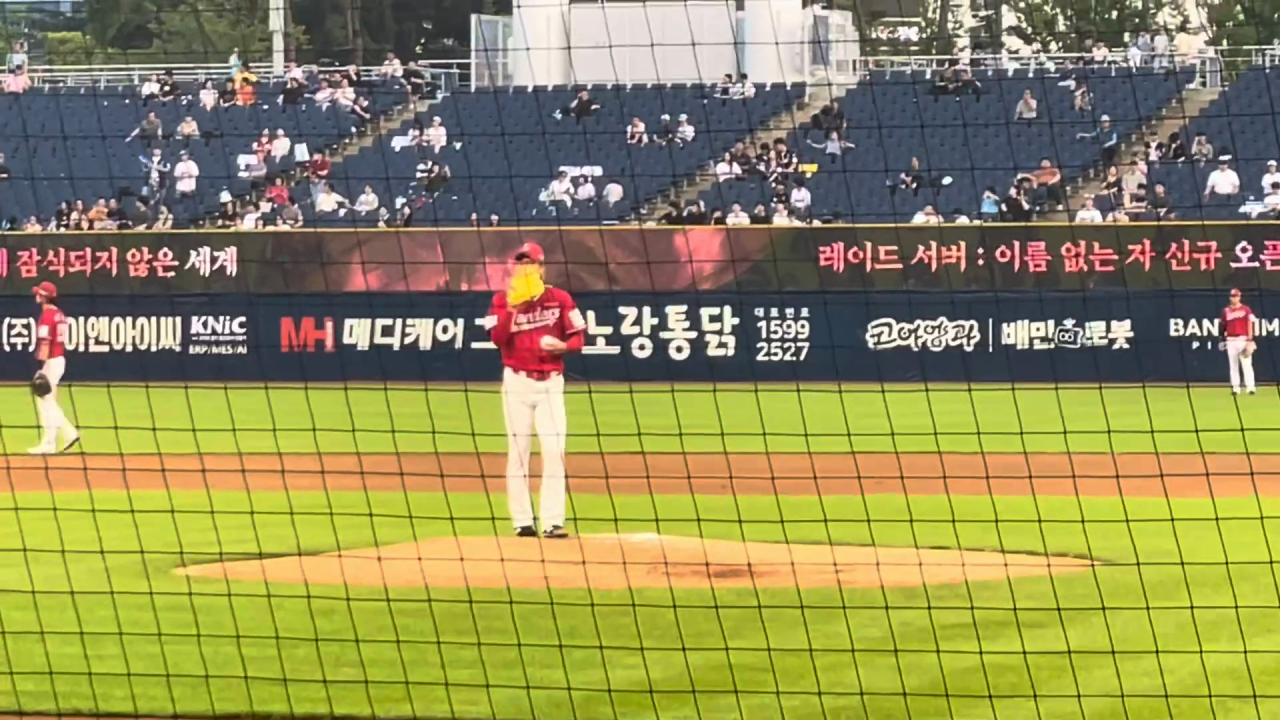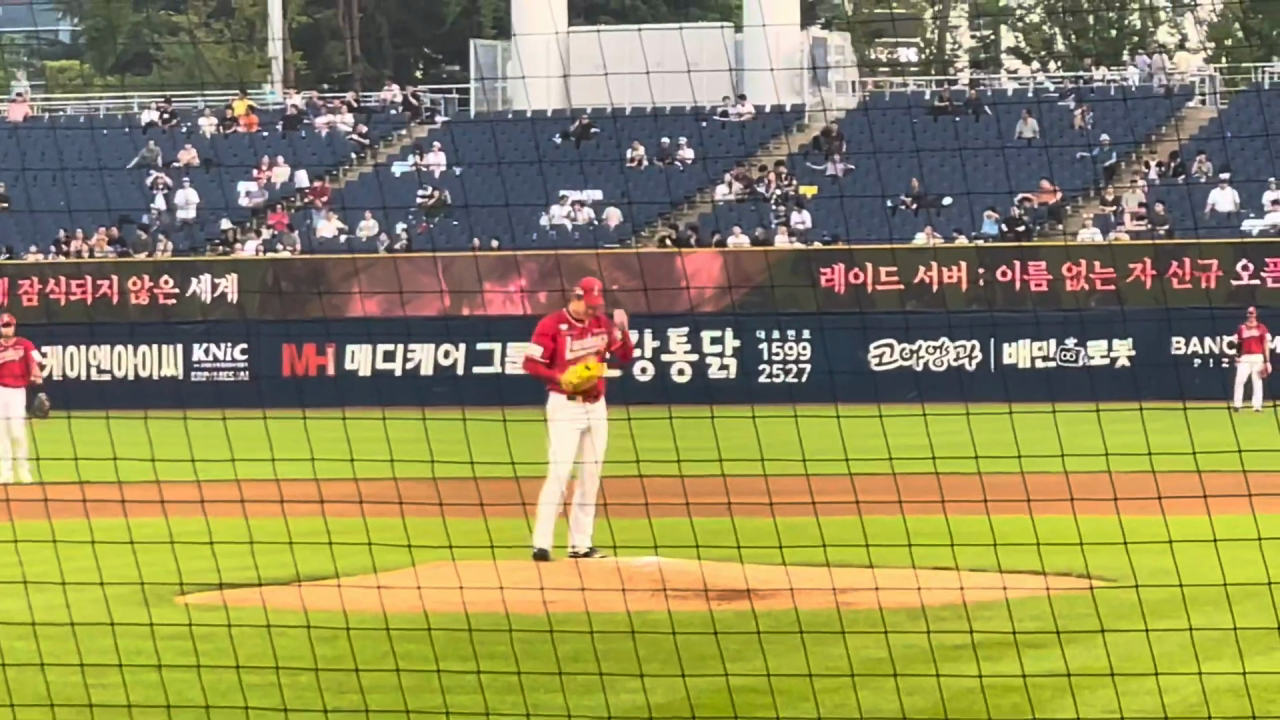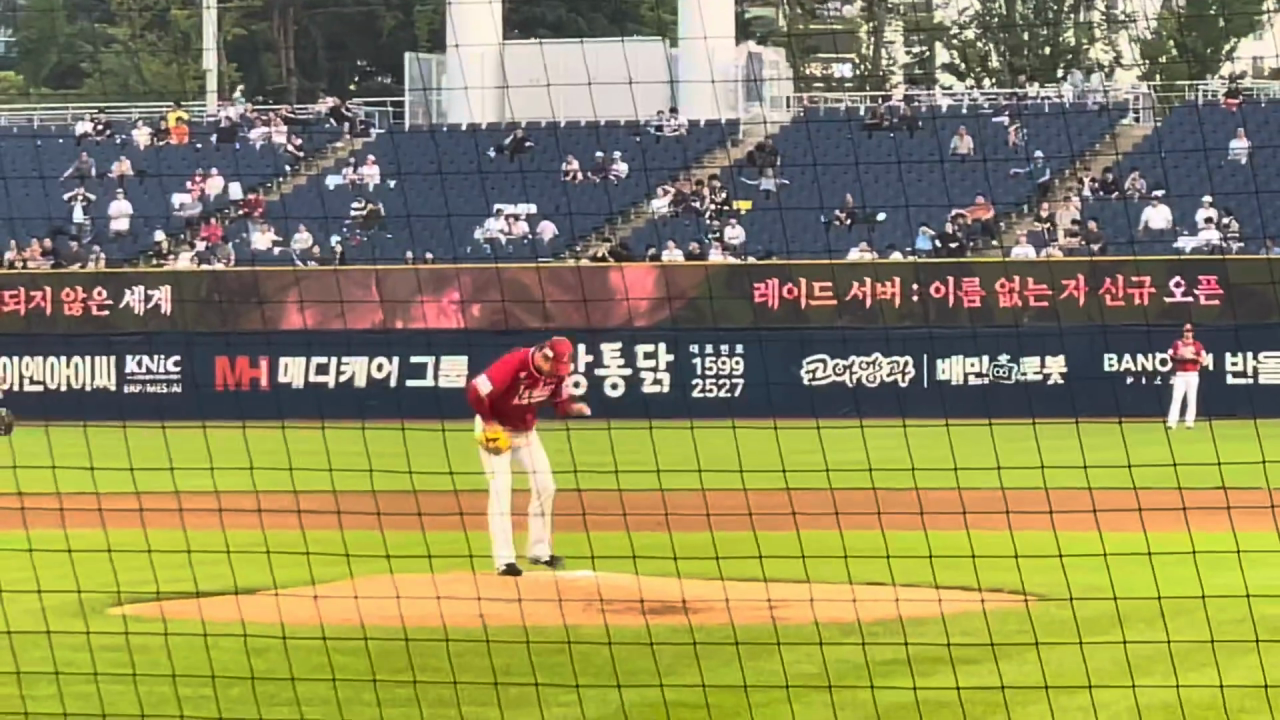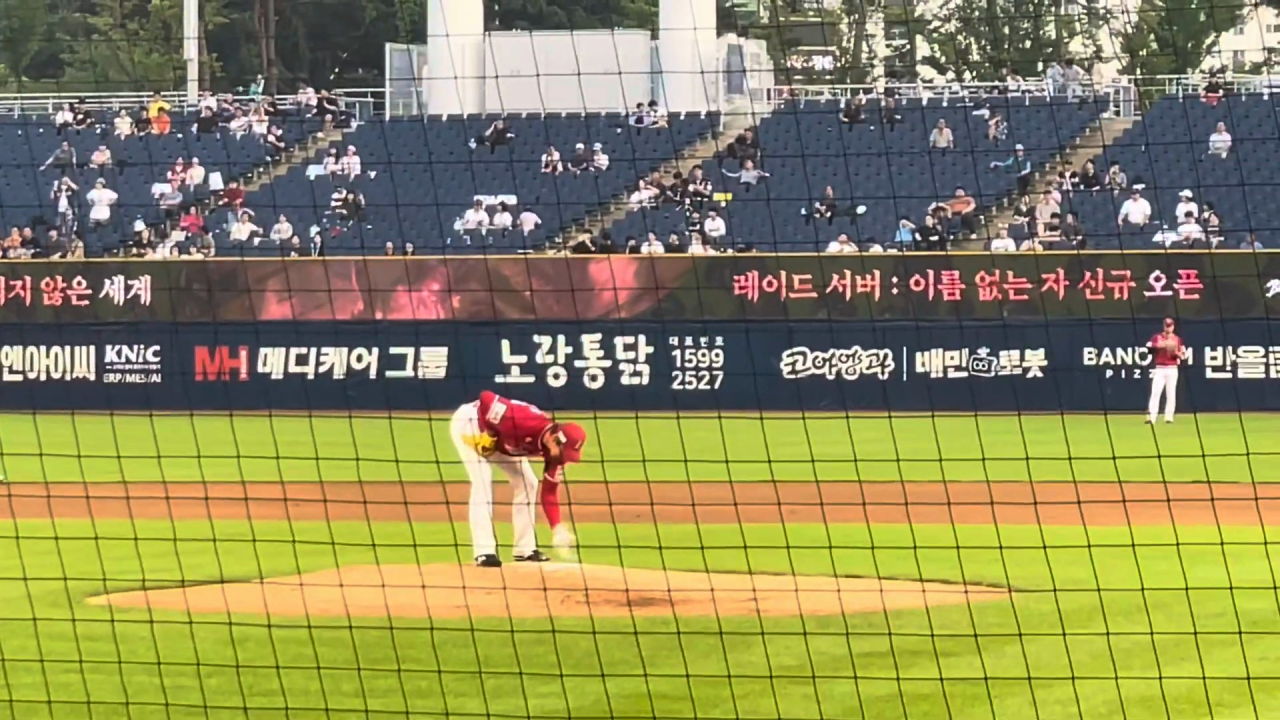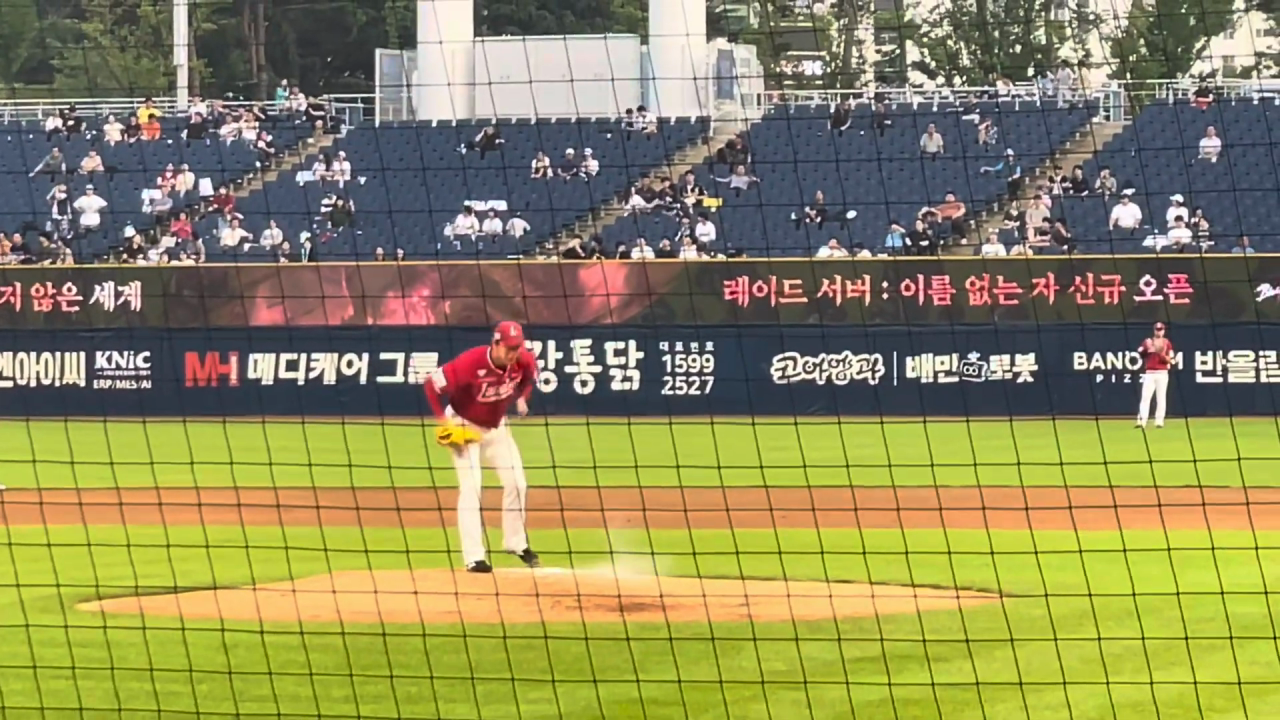
dt=1s
person 1, frame 1
left shoulder: (560, 298)
right shoulder: (502, 300)
left elbow: (578, 338)
right elbow: (498, 339)
left wrist: (563, 346)
right wrist: (512, 307)
left hip: (551, 382)
right hip: (517, 382)
left knee: (554, 451)
right knee: (518, 452)
left ankle: (552, 522)
right ankle: (522, 521)
person 1, frame 2
left shoulder: (603, 324)
right shoulder: (551, 324)
left elbow: (625, 357)
right elbow: (531, 365)
left wrist: (623, 332)
right wrist: (561, 376)
left hip: (596, 406)
right hip: (564, 406)
left knee: (591, 476)
right knee: (559, 473)
left ankle: (580, 543)
right ankle: (541, 543)
person 1, frame 3
left shoulder: (557, 370)
right shoulder: (513, 363)
left elbow: (560, 404)
right elbow: (474, 390)
left wrist: (574, 408)
right wrist: (488, 422)
left hip: (526, 431)
right hip: (497, 431)
left knee: (545, 486)
right knee: (501, 489)
left ankle: (540, 551)
right ankle: (504, 560)
person 1, frame 4
left shoulder: (555, 450)
right shoulder: (524, 423)
left elbow: (549, 491)
right elbow: (485, 397)
left wrist: (558, 529)
right wrist: (486, 434)
left hip: (500, 435)
right hip: (468, 422)
left knee: (528, 484)
right knee: (482, 483)
left ankle: (525, 549)
right ankle: (484, 552)
person 1, frame 5
left shoulder: (524, 360)
right shoulder: (471, 362)
left elbow: (528, 379)
right elbow: (432, 383)
left wrist: (521, 398)
right wrist: (442, 420)
left hip: (496, 426)
right hip: (463, 426)
left knee: (516, 483)
right knee: (471, 489)
left ankle: (516, 543)
right ankle: (474, 557)
